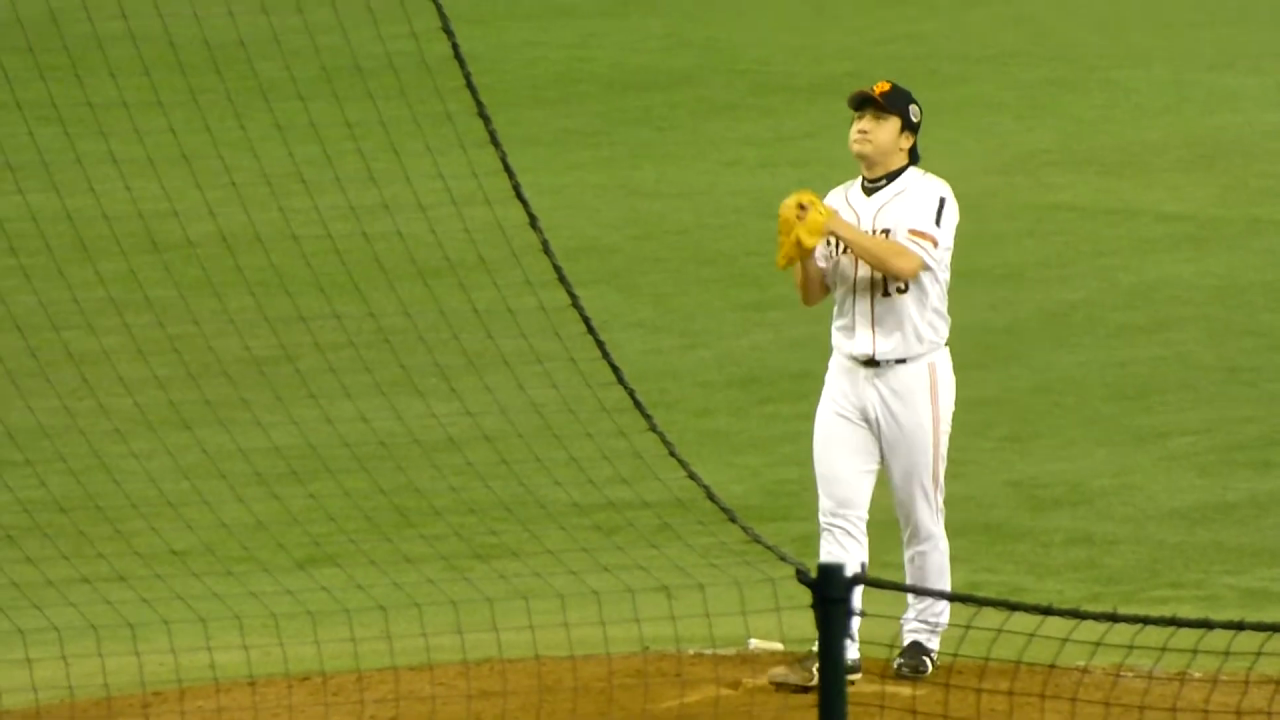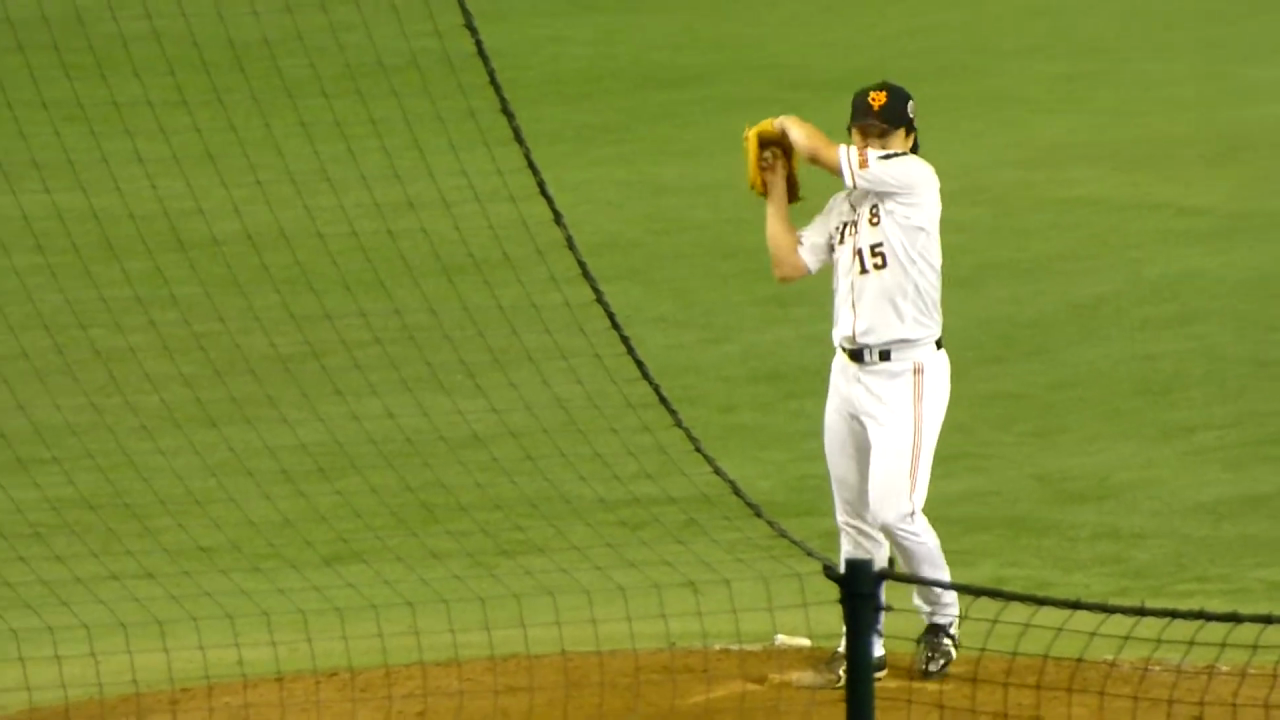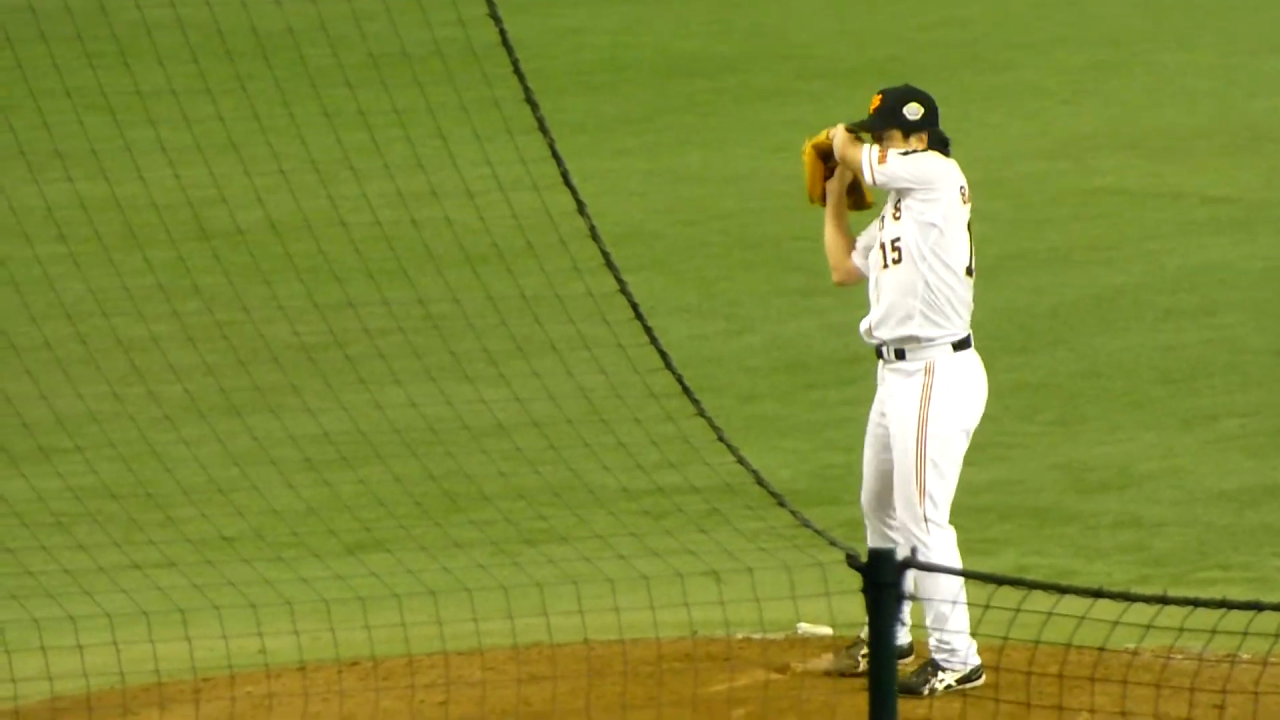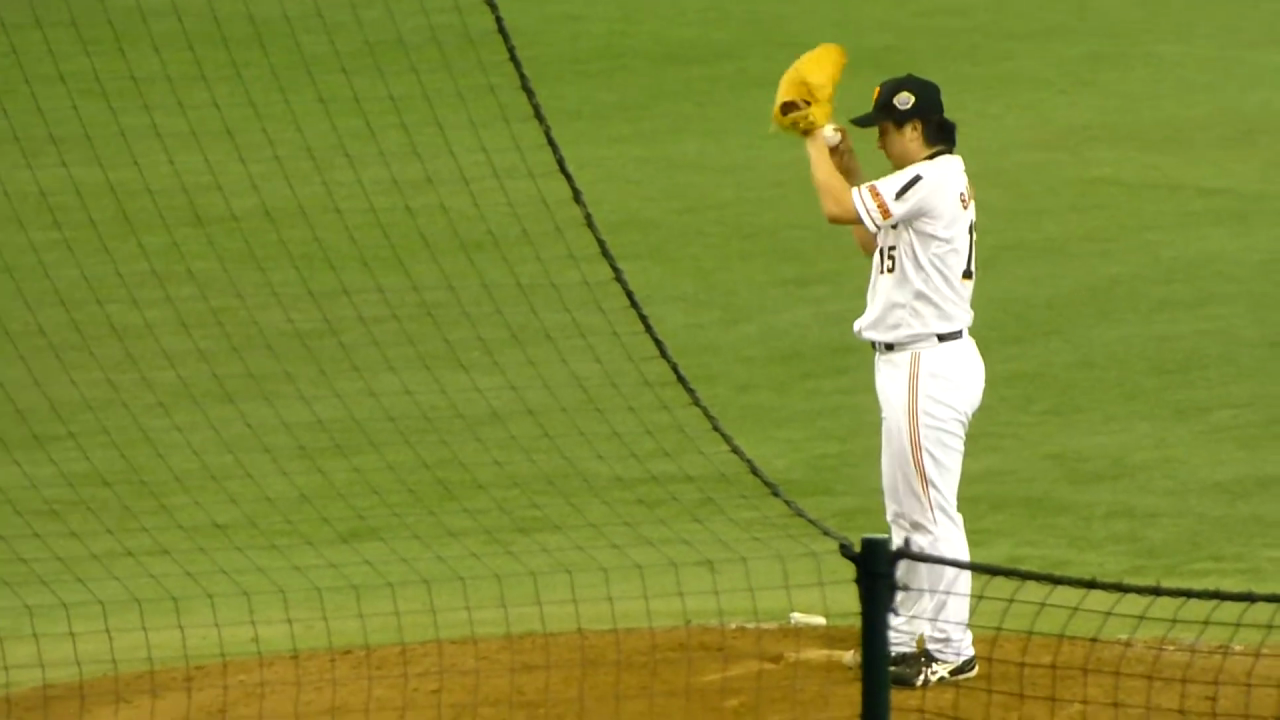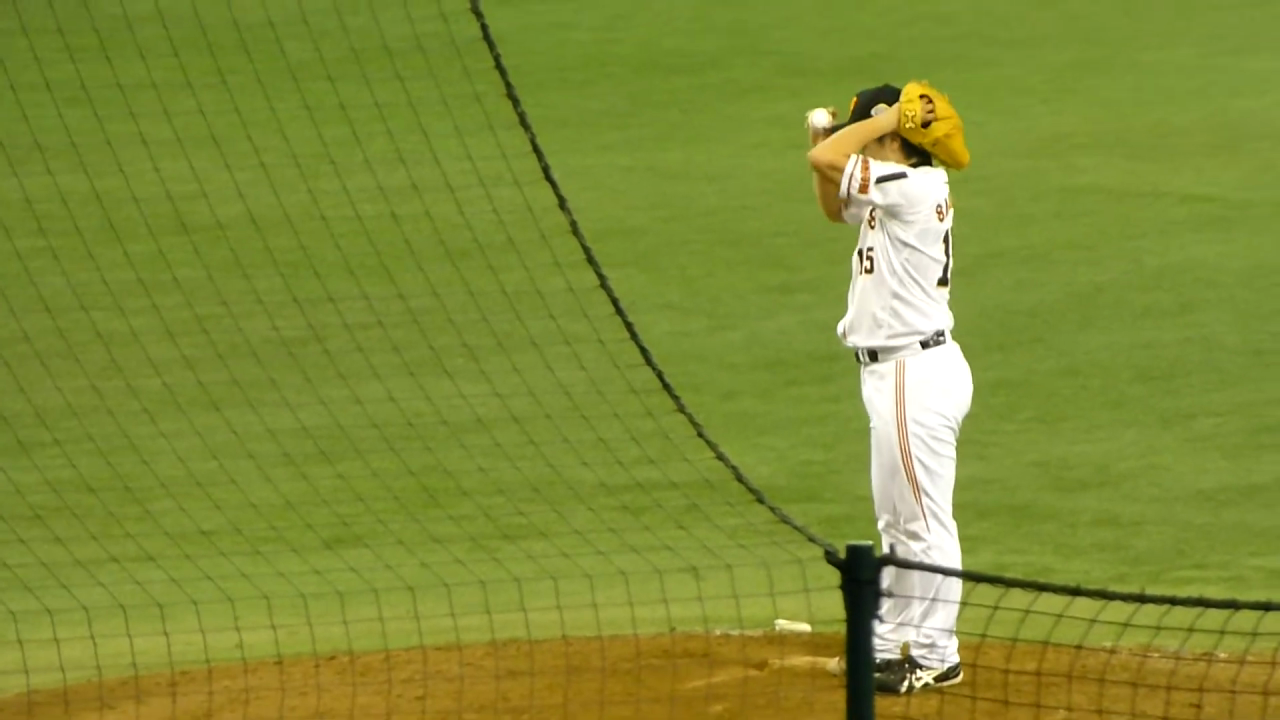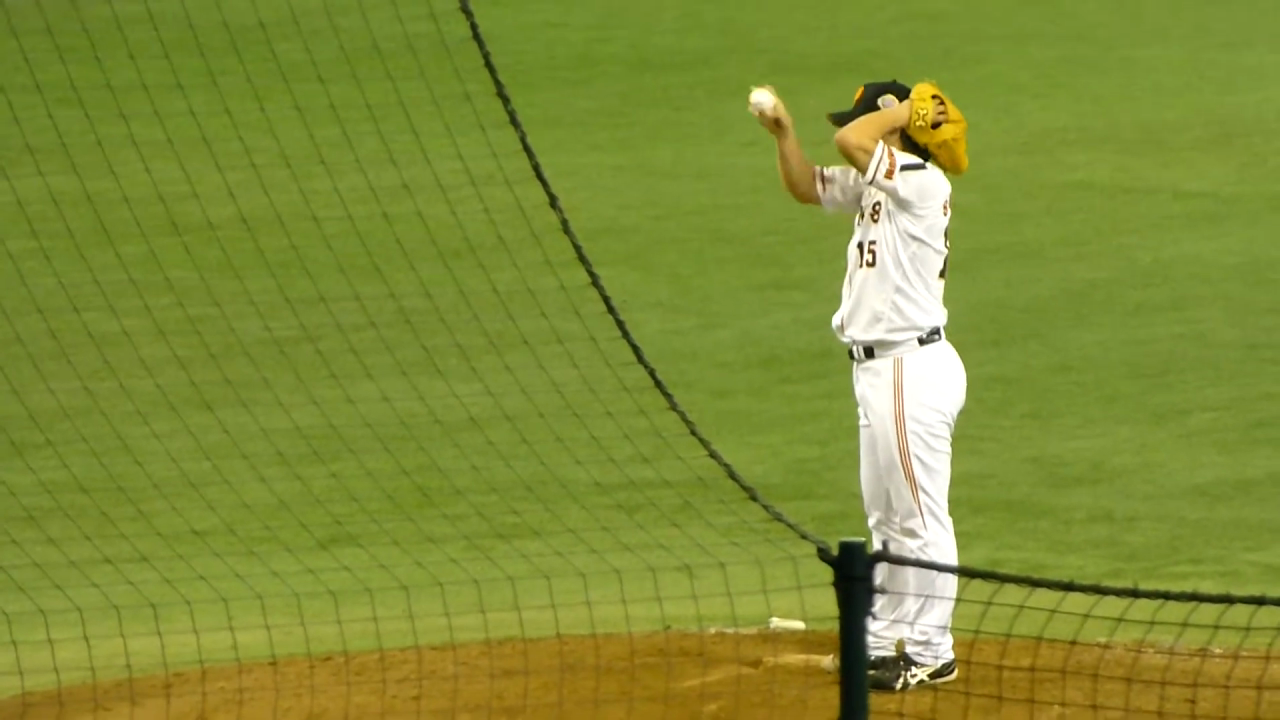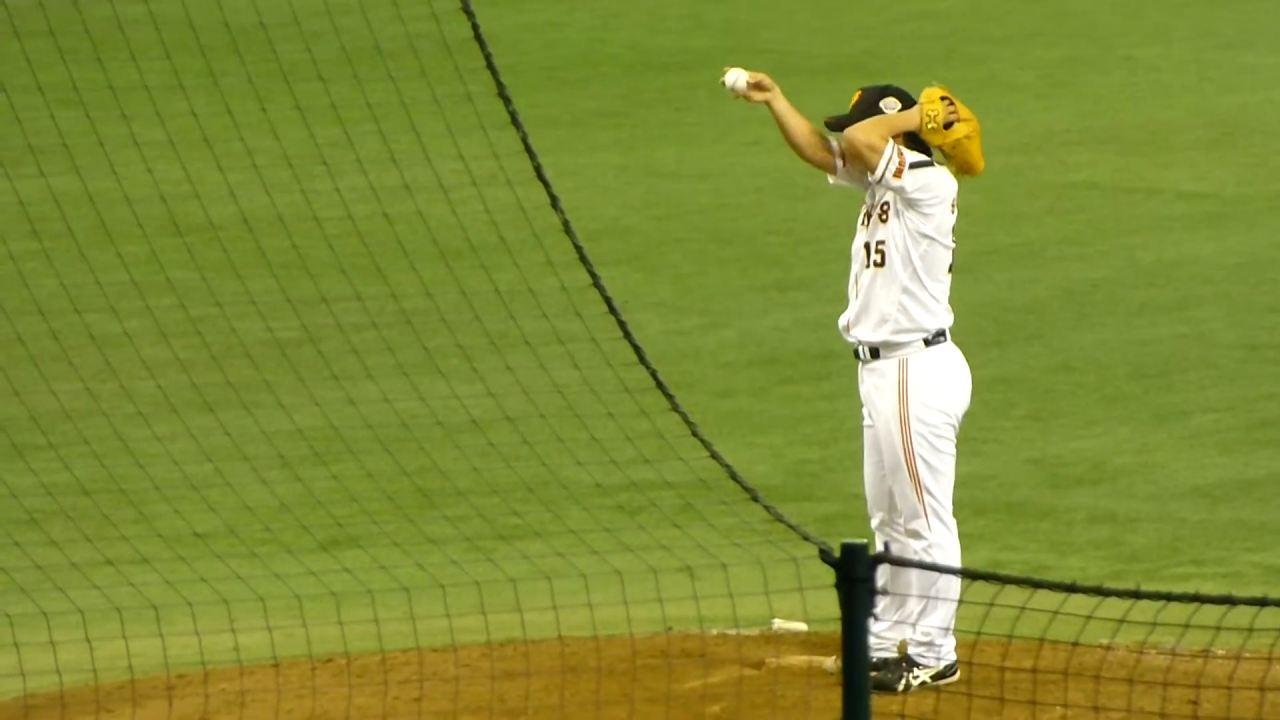
dt=0.4s
person 1, frame 1
left shoulder: (930, 195)
right shoulder: (836, 202)
left elbow: (905, 264)
right elbow: (811, 293)
left wrist: (836, 226)
right wrist: (802, 250)
left hip: (914, 377)
right hip: (847, 377)
left knee: (920, 518)
right knee: (839, 515)
left ankle: (922, 635)
right ankle: (839, 648)
person 1, frame 2
left shoulder: (914, 177)
right shoulder: (844, 202)
left elbow: (818, 150)
right elbow: (787, 266)
left wrist: (787, 123)
right wrist: (775, 190)
left hip: (907, 373)
right hip: (849, 372)
left knee: (893, 511)
right knee: (855, 521)
left ankle: (940, 614)
right ankle: (864, 645)
person 1, frame 3
left shoulder: (937, 174)
right shoulder: (898, 203)
left elbow: (850, 151)
right elbow: (843, 269)
left wrist: (841, 137)
right wrist: (835, 195)
left hip: (937, 377)
right hip: (897, 373)
left knee: (921, 519)
right knee: (881, 510)
left ankle: (957, 657)
right ankle: (888, 636)
person 1, frame 4
left shoulder: (931, 179)
right shoulder: (922, 186)
left elbow: (837, 209)
right elbow: (871, 241)
left wrist: (814, 143)
right wrist: (844, 161)
left hip: (930, 366)
right hip: (909, 364)
left knee: (931, 512)
right knee: (906, 514)
left ankle: (951, 648)
right ankle: (904, 637)
person 1, frame 5
left shoulder: (911, 187)
right shoulder: (901, 189)
left elbow: (822, 160)
right elbow: (833, 207)
left wrist: (892, 115)
right wrist: (828, 138)
left hip: (916, 374)
right hip: (894, 371)
left knee: (923, 522)
right knee: (895, 522)
left ankle: (936, 655)
right ankle: (890, 643)
person 1, frame 6
left shoulder: (923, 181)
right shoulder: (872, 182)
left elbow: (849, 139)
right elbow: (805, 187)
left wrist: (910, 110)
right wrist: (782, 132)
left hip: (911, 370)
right hip: (878, 369)
left knee: (919, 519)
right knee: (886, 518)
left ankle: (931, 653)
right ankle: (883, 640)
person 1, frame 7
left shoulder: (930, 181)
right shoulder: (882, 180)
left elbow: (858, 139)
right elbow: (818, 151)
left wrist: (918, 114)
right wrist: (772, 99)
left hip: (917, 370)
right hip: (882, 369)
left knee: (922, 520)
right knee: (889, 519)
left ankle: (934, 655)
right ankle: (886, 642)
